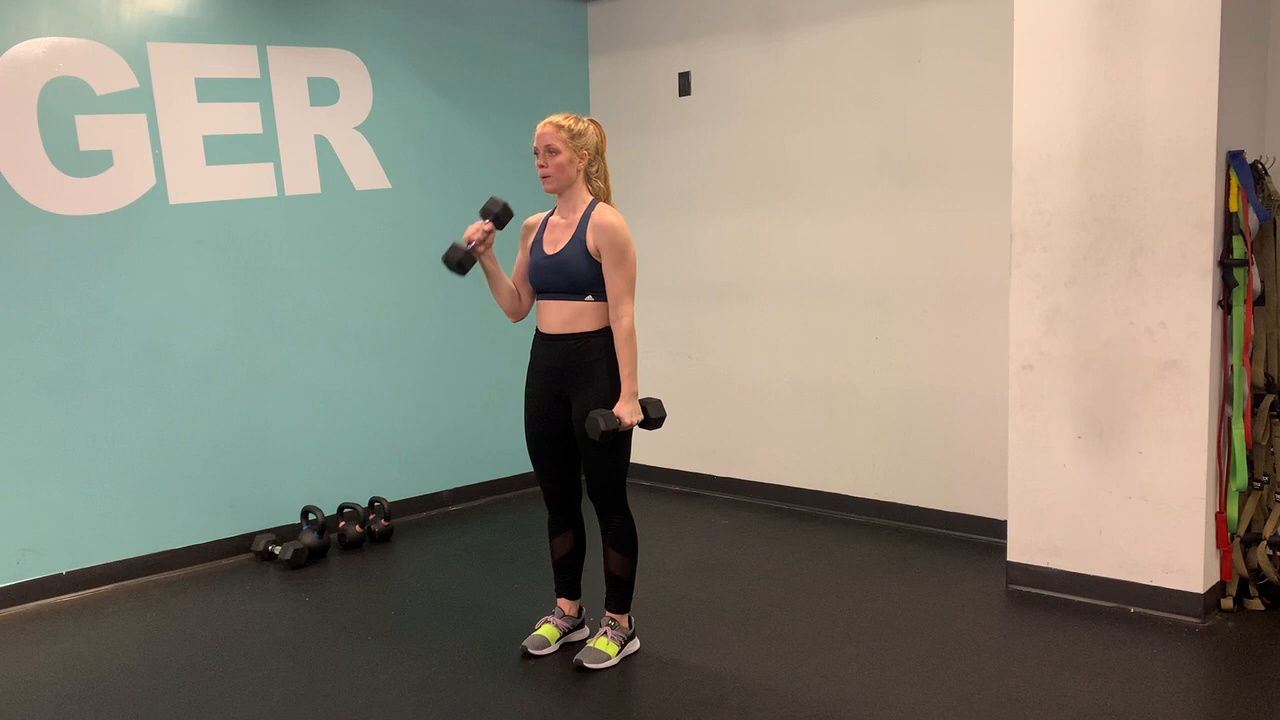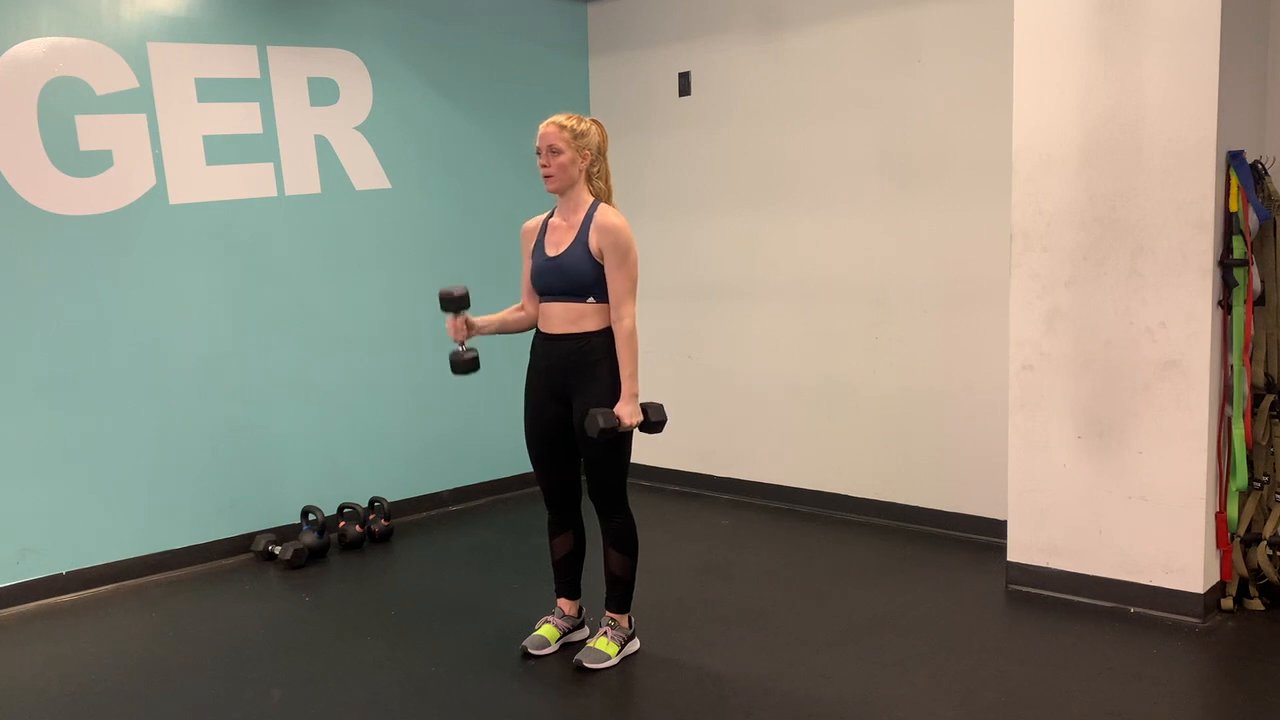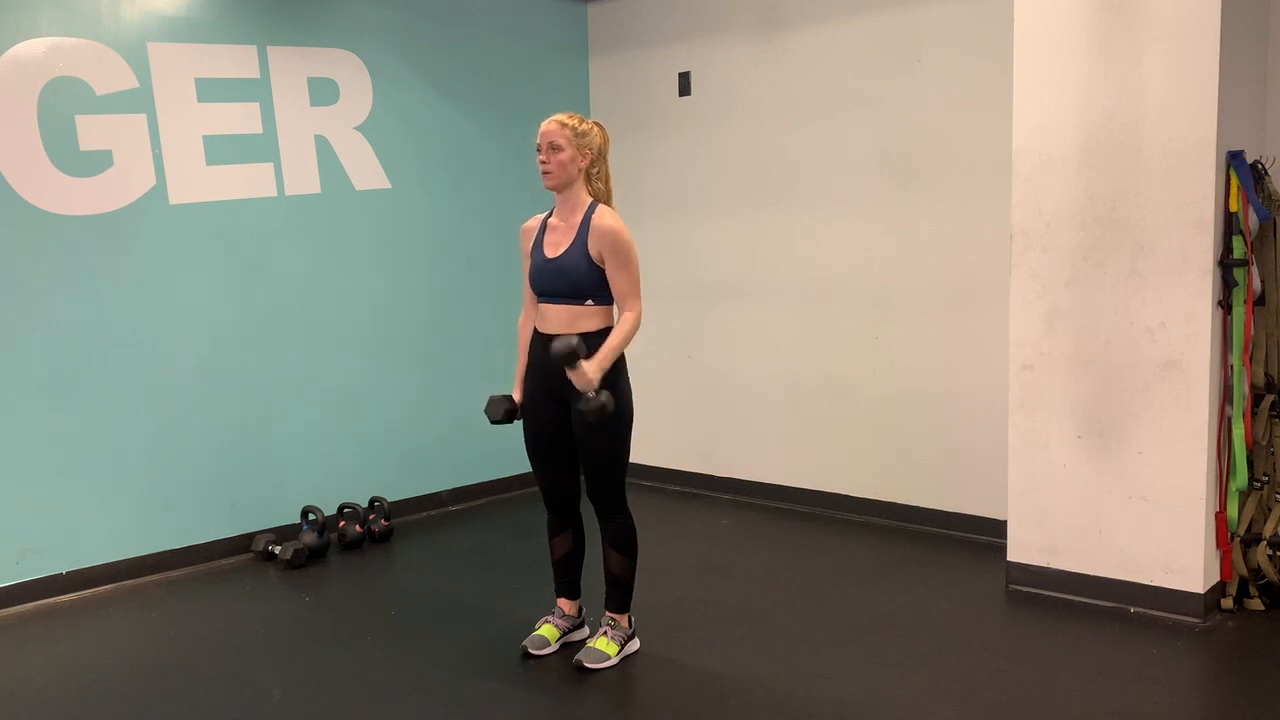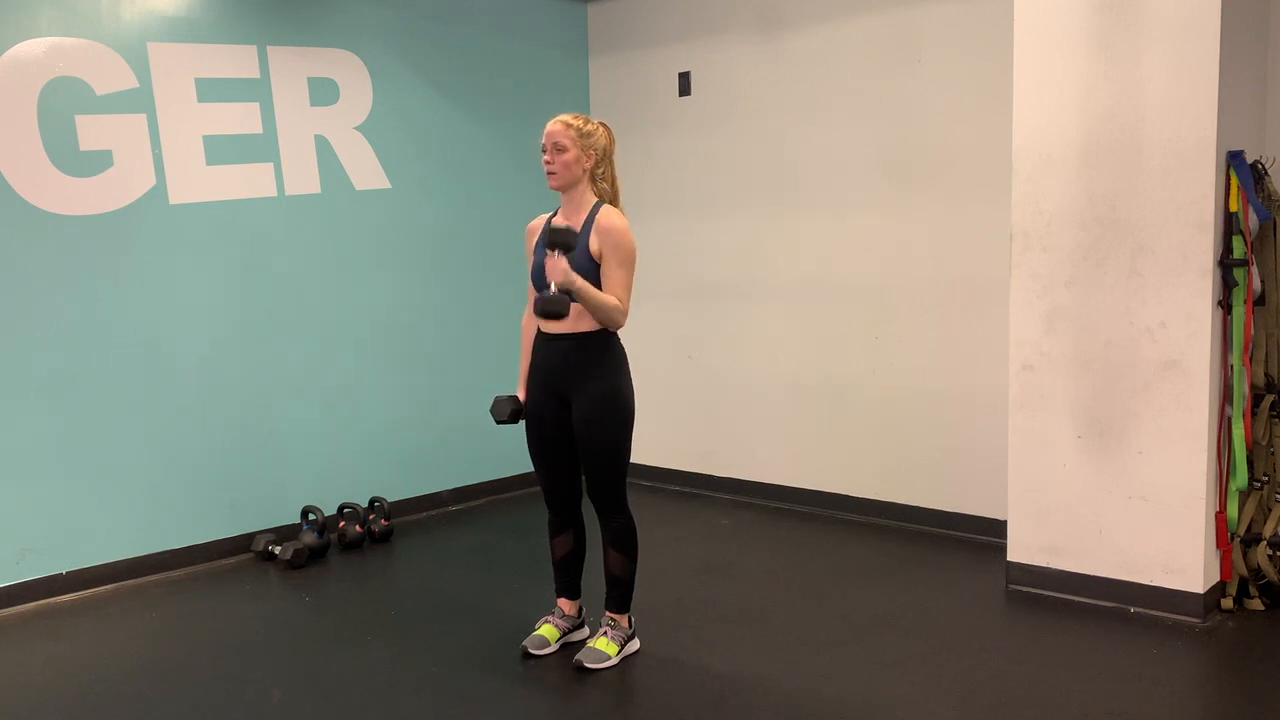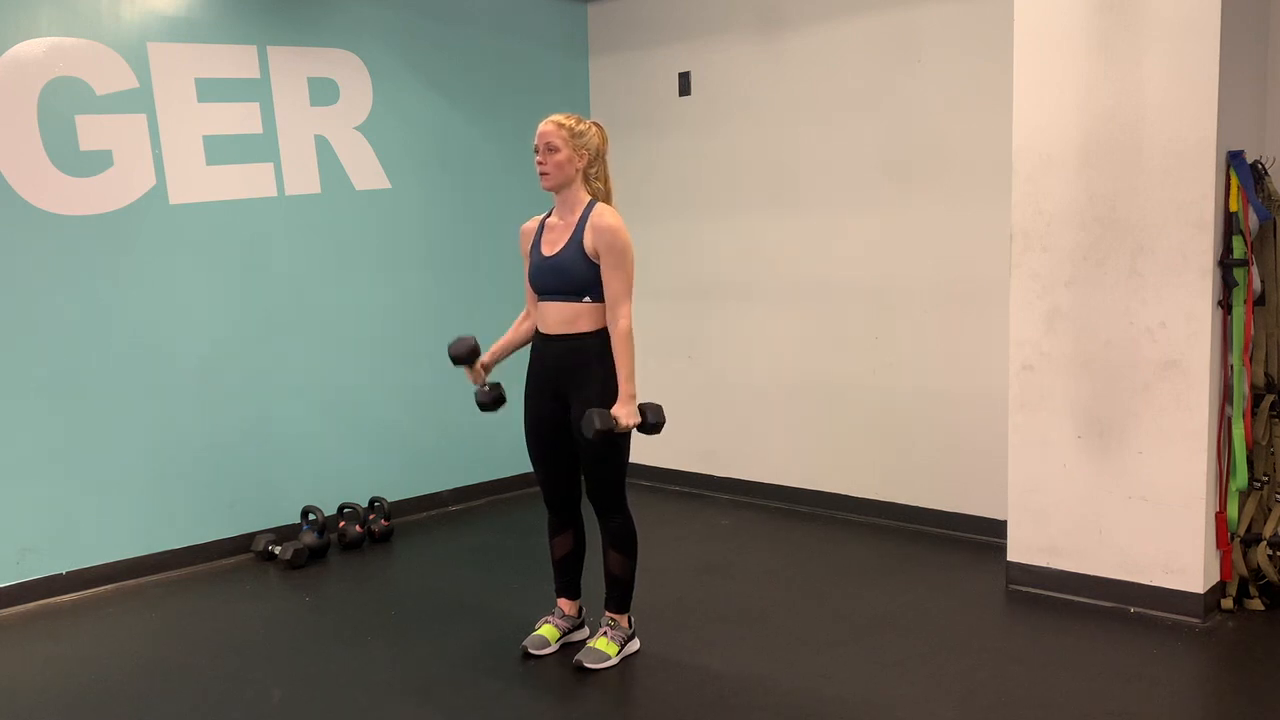
dt=1s
person 1, frame 1
left shoulder: (606, 224)
right shoulder: (534, 227)
left elbow: (623, 316)
right elbow: (515, 308)
left wrist: (630, 393)
right wrist: (485, 258)
left hip: (595, 367)
right hip: (545, 367)
left knee: (608, 499)
right knee: (557, 497)
left ankle: (619, 624)
right ankle: (567, 611)
person 1, frame 2
left shoulder: (608, 225)
right shoulder: (533, 230)
left elbow: (624, 316)
right elbow: (529, 310)
left wrist: (629, 394)
right wrist: (476, 324)
left hip: (596, 368)
right hip: (544, 368)
left knee: (608, 500)
right knee: (557, 499)
left ankle: (619, 624)
right ankle: (567, 611)
person 1, frame 3
left shoulder: (606, 226)
right shoulder: (532, 230)
left elbow: (631, 313)
right elbow: (530, 311)
left wrist: (599, 365)
right wrist: (519, 382)
left hip: (594, 372)
right hip: (544, 372)
left knee: (607, 500)
right knee: (556, 499)
left ankle: (619, 623)
right ankle: (567, 611)
person 1, frame 4
left shoulder: (610, 225)
right shoulder: (538, 229)
left elbow: (618, 312)
left wrist: (574, 282)
right wrist: (523, 381)
left hip: (597, 369)
right hip: (548, 370)
left knee: (608, 500)
right knee: (558, 498)
left ankle: (619, 623)
right ankle: (568, 610)
person 1, frame 5
left shoulder: (604, 224)
right shoulder: (532, 231)
left elbow: (620, 316)
left wrist: (625, 395)
right wrist: (490, 357)
left hip: (592, 368)
right hip: (544, 370)
left knee: (607, 500)
right knee: (557, 499)
left ankle: (619, 623)
right ankle: (567, 611)
